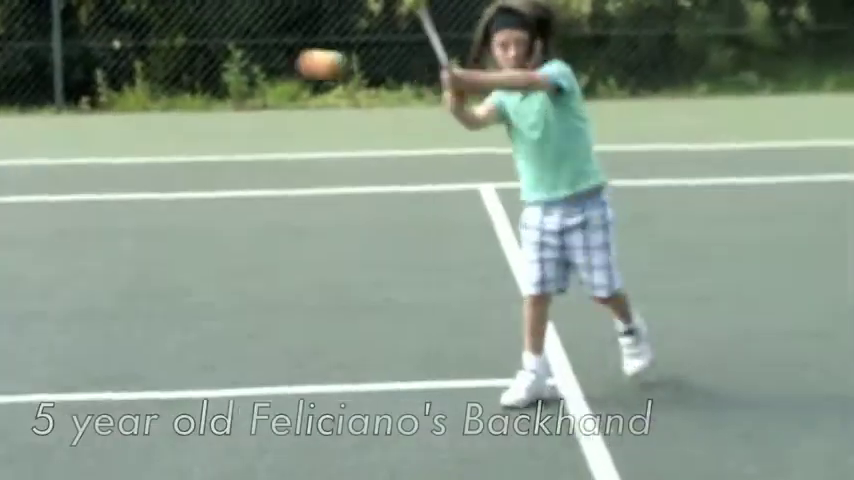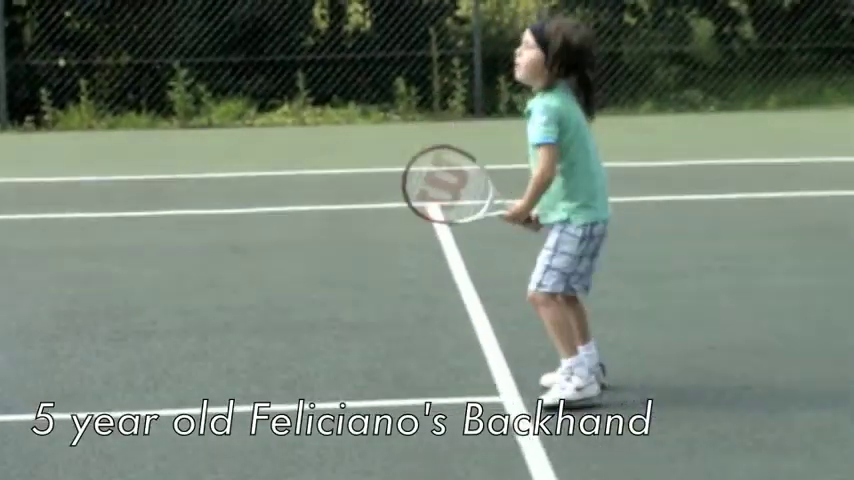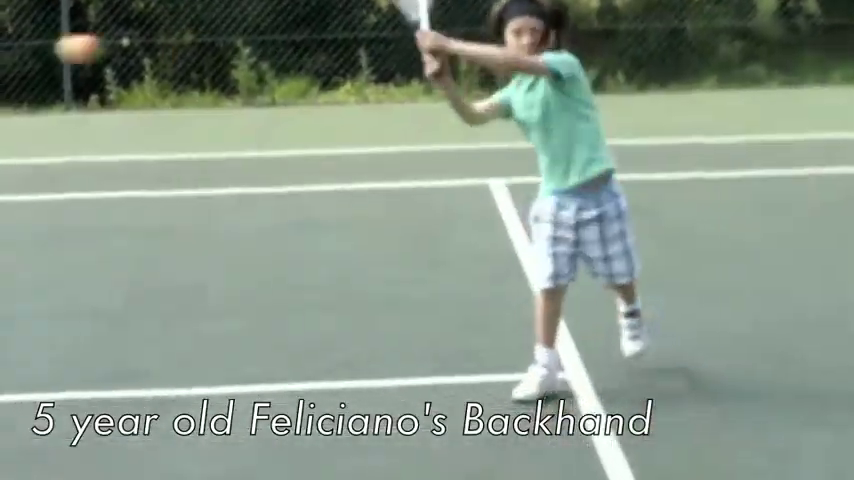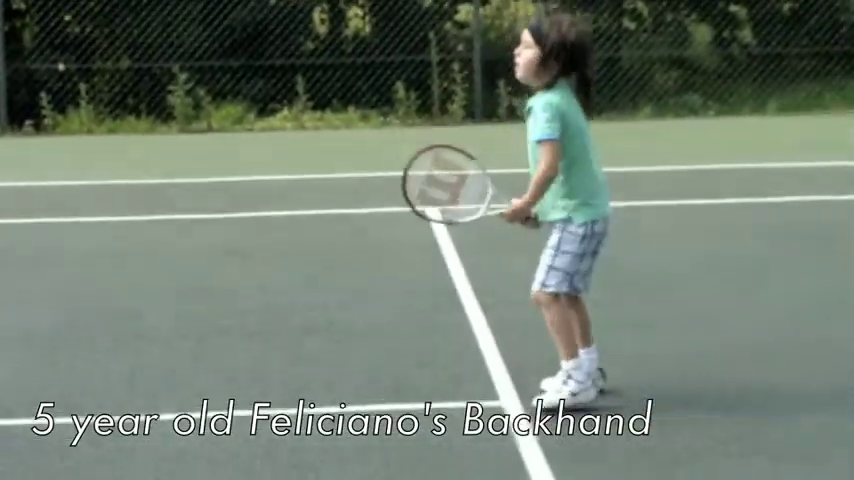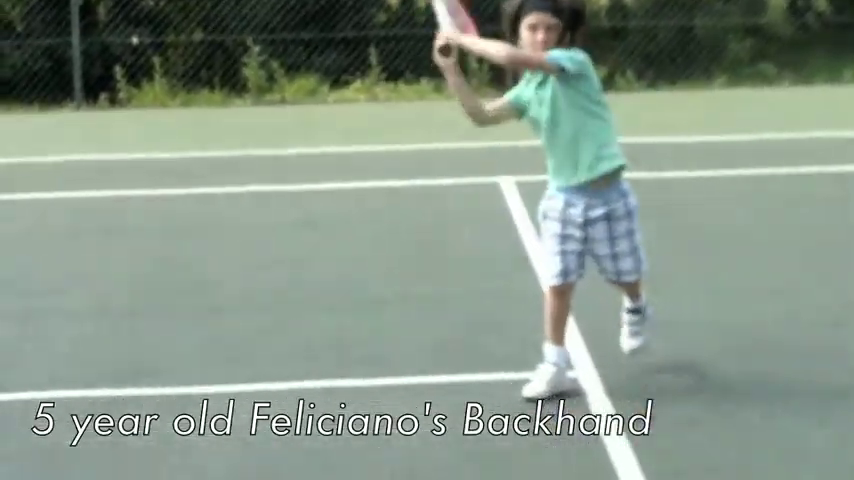
dt=1s
person 1, frame 1
left shoulder: (557, 72)
right shoulder: (504, 98)
left elbow: (527, 79)
right elbow: (477, 119)
left wrist: (475, 77)
right wrist: (455, 99)
left hip: (584, 204)
right hip: (541, 211)
left knee: (605, 291)
right knee: (536, 294)
left ankle: (631, 330)
right ankle: (535, 374)
person 1, frame 2
left shoulder: (546, 108)
right shoulder: (561, 99)
left elbow: (546, 171)
left wrist: (524, 207)
right wrist: (540, 209)
left hip: (576, 218)
right hip: (580, 213)
left knee: (542, 293)
right knee: (565, 293)
left ankle: (580, 374)
right ankle: (586, 364)
person 1, frame 3
left shoulder: (564, 64)
right shoulder: (515, 92)
left elbow: (516, 62)
right elbow: (471, 115)
left wrist: (450, 44)
right wrist: (440, 78)
left hip: (597, 193)
right hip: (556, 201)
left knee: (619, 277)
right knee: (549, 286)
left ankle: (630, 311)
right ankle: (546, 367)
person 1, frame 4
left shoulder: (547, 106)
right shoulder: (559, 97)
left elbow: (549, 167)
left wrist: (525, 204)
right wrist: (535, 204)
left hip: (576, 217)
right hip: (582, 212)
left knee: (547, 293)
right knee: (568, 294)
left ankle: (577, 377)
right ankle: (587, 369)
person 1, frame 5
left shoulder: (575, 62)
right shoulder: (527, 89)
left elbow: (511, 56)
right elbow: (482, 115)
left wrist: (462, 39)
right wrist: (452, 69)
left hip: (606, 193)
right hip: (563, 198)
left knee: (625, 276)
right knee: (557, 284)
left ankle: (635, 308)
right ankle: (556, 366)
